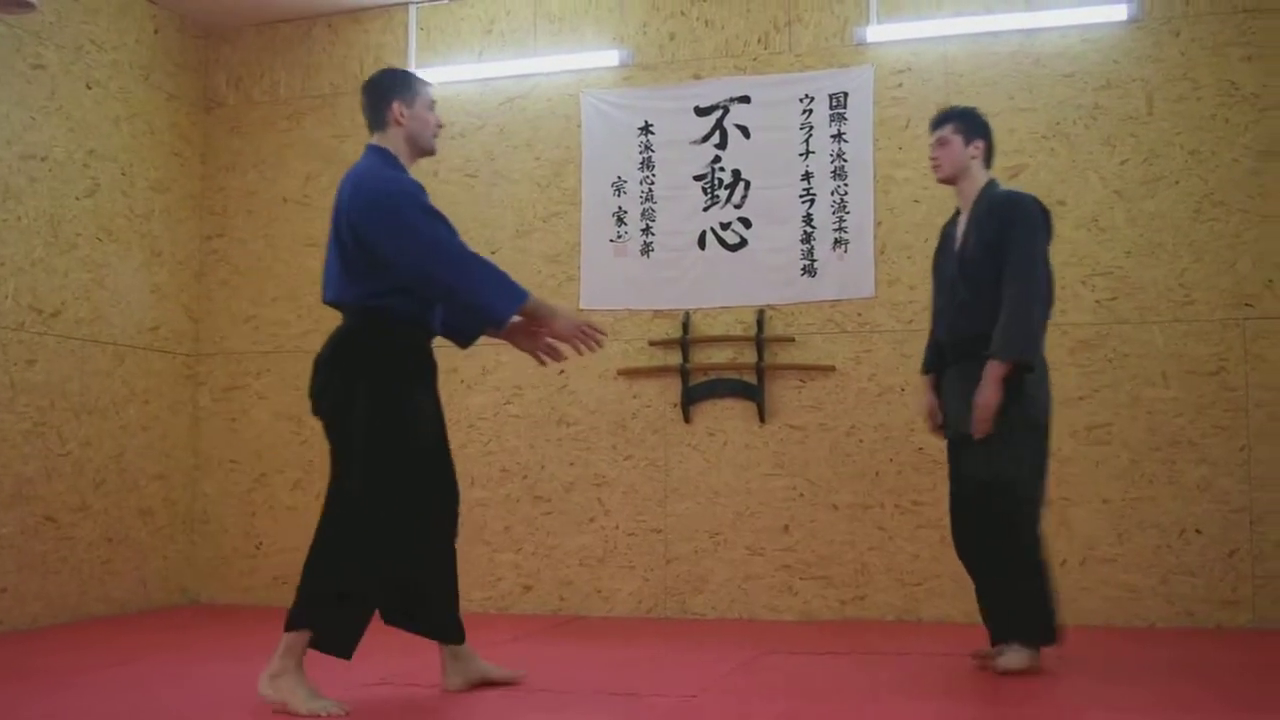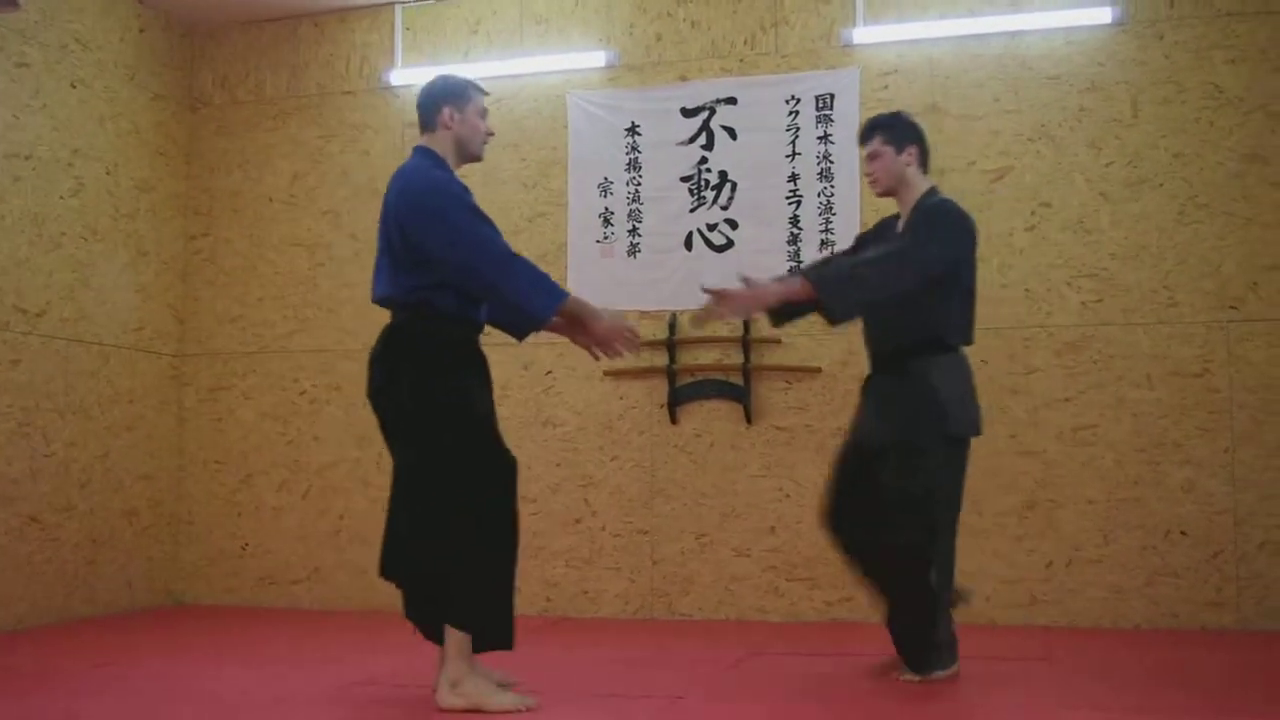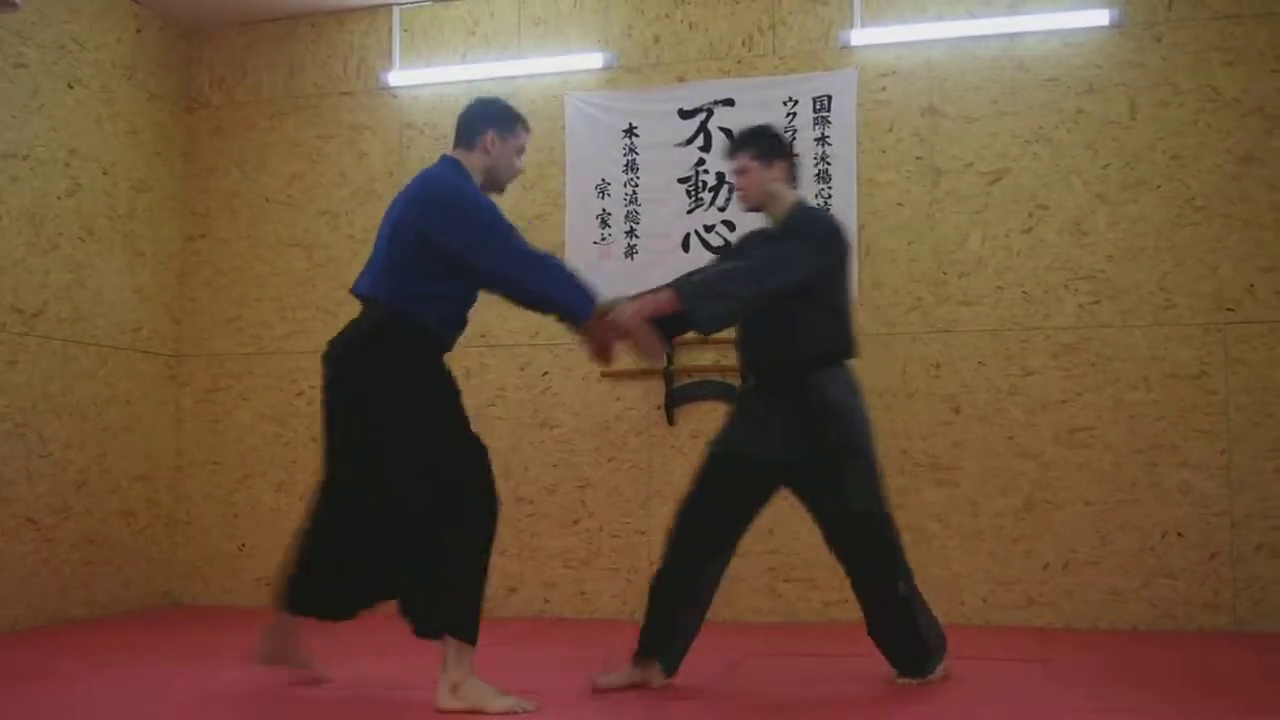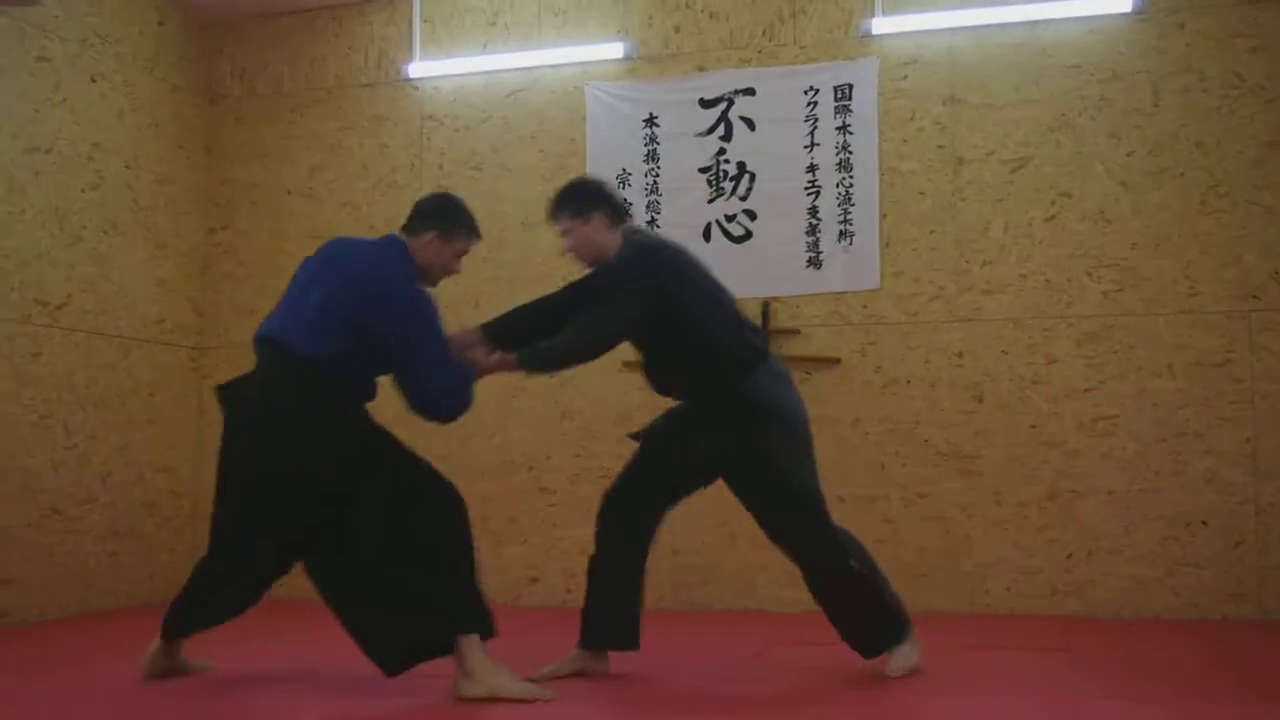
dt=0.4s
person 1, frame 1
left shoulder: (383, 185)
right shoulder: (381, 186)
left elbow: (429, 282)
right elbow: (451, 265)
left wrist: (505, 330)
right wrist: (545, 314)
left hip: (392, 366)
right hip: (375, 369)
left knee: (426, 510)
right knee: (366, 515)
left ankle: (457, 660)
person 1, frame 2
left shoulder: (429, 186)
right shoulder: (427, 186)
left elbow: (476, 281)
right elbow: (493, 266)
left wrist: (559, 325)
right wrist: (585, 314)
left hip: (436, 359)
right hip: (427, 362)
left knee: (448, 506)
right knee: (470, 506)
left ankle: (457, 661)
right ankle: (460, 675)
person 1, frame 3
left shoulder: (438, 194)
right shoulder: (453, 199)
left elbow: (491, 270)
right elbow: (521, 266)
left wrist: (585, 320)
right wrist: (608, 319)
left hip: (375, 360)
right hip: (392, 367)
left knee: (354, 505)
right knee: (457, 504)
left ankle: (283, 634)
person 1, frame 4
left shoulder: (337, 255)
right shoulder: (400, 292)
right elbow: (438, 398)
right wrist: (466, 371)
left hip: (262, 401)
right hip: (314, 412)
left knee: (249, 537)
right knee: (427, 513)
left ankle: (167, 650)
right ankle: (474, 668)
person 2, frame 1
left shoulder: (1016, 211)
right shoulder: (952, 230)
left elbow: (1026, 301)
left wrist: (995, 378)
right wrist: (932, 385)
left hip: (1008, 386)
right hip: (963, 388)
left knee: (1007, 515)
right knee: (972, 524)
left ankle: (1029, 634)
right ankle: (1007, 632)
person 2, frame 2
left shoulder: (947, 224)
right shoulder: (886, 230)
left elbow: (884, 275)
right elbow: (837, 275)
left wrist: (776, 291)
right wrist: (758, 295)
left hip: (931, 392)
right hip: (890, 388)
left knee: (918, 530)
right knee: (850, 514)
left ankle: (931, 654)
right ankle: (929, 625)
person 2, frame 3
left shoulder: (814, 233)
right shoulder: (759, 243)
left elbow: (740, 283)
right elbow: (727, 283)
left wrist: (648, 305)
right wrist: (630, 309)
left hip: (818, 405)
right hip: (765, 404)
left knee: (862, 538)
right knee: (700, 528)
left ankle: (920, 657)
right ankle: (653, 658)
person 2, frame 4
left shoulder: (648, 264)
right shoulder: (625, 270)
left elbow: (592, 336)
right elbow: (559, 311)
left wrist: (503, 361)
right wrist: (476, 338)
left hip: (755, 405)
right hip: (706, 409)
left knee: (804, 527)
right knee: (624, 512)
left ankle: (892, 638)
right ankle: (597, 648)
